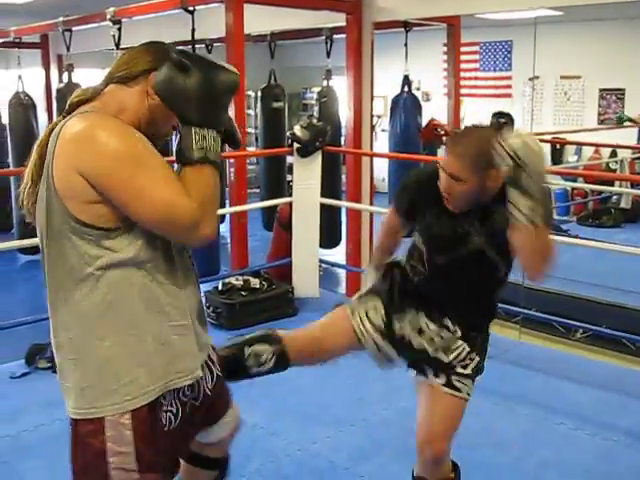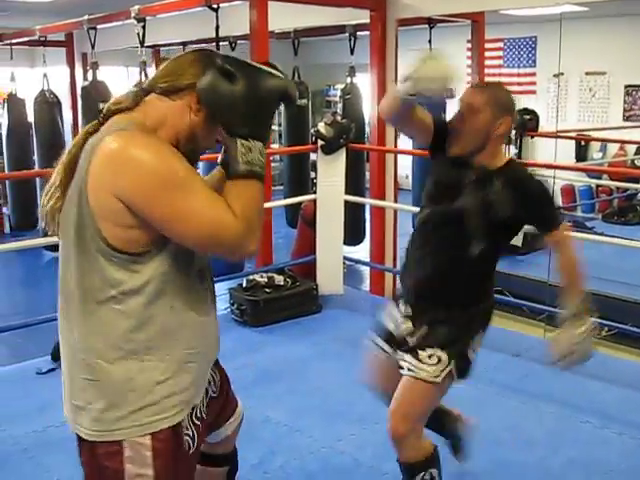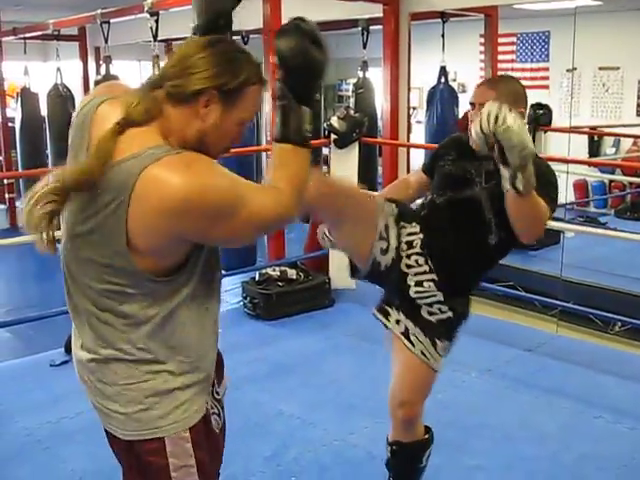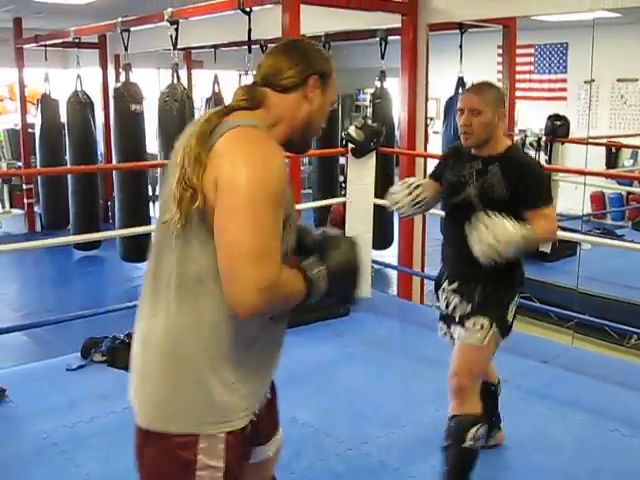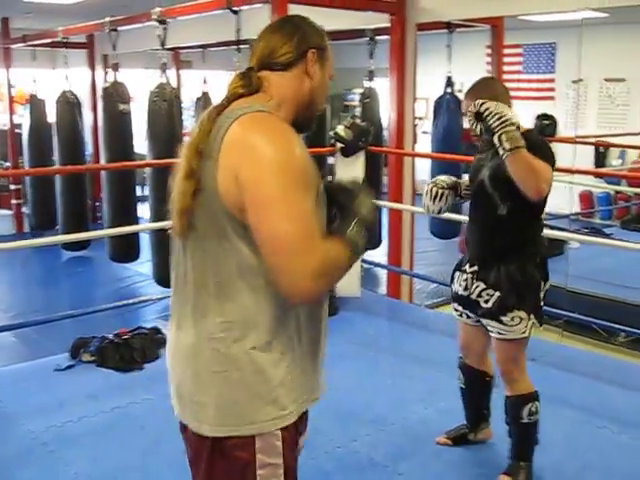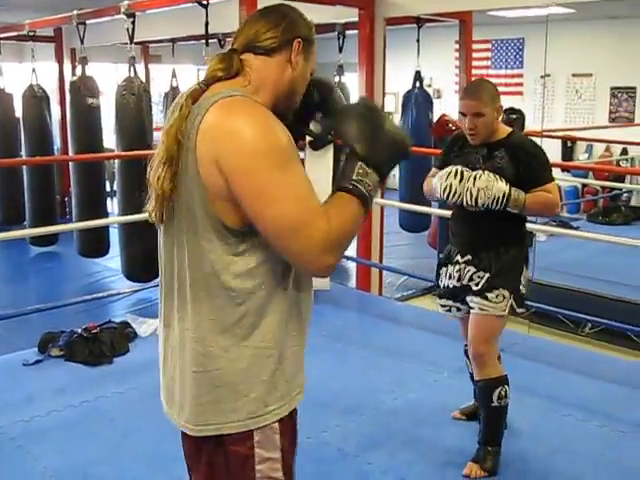
dt=0.5s
person 1, frame 1
left shoulder: (111, 139)
right shoulder: (95, 135)
left elbow: (167, 208)
right elbow: (196, 225)
left wrist: (205, 133)
right wrist: (200, 127)
right hip: (120, 370)
left knee: (217, 428)
person 1, frame 2
left shoulder: (135, 144)
right shoulder: (132, 154)
left elbow: (202, 206)
right elbow: (238, 239)
left wrist: (245, 142)
right wrist: (246, 137)
right hip: (134, 397)
left knee: (222, 431)
person 1, frame 3
left shoulder: (103, 103)
right shoulder: (178, 186)
right elbow: (281, 205)
left wrist: (212, 30)
right wrist: (296, 101)
left hip: (130, 351)
right hip: (151, 383)
person 1, frame 4
left shoulder: (213, 129)
right shoulder: (254, 152)
right elbow: (251, 293)
left wrist: (294, 242)
right wrist: (321, 270)
right hip: (196, 386)
person 1, frame 5
left shoulder: (215, 125)
right shoulder: (268, 139)
right elbow: (304, 279)
left wrist: (317, 206)
right wrist: (354, 222)
left hip: (221, 364)
right hip: (242, 382)
person 1, frame 6
left shoulder: (200, 106)
right shoulder: (245, 123)
right elbow: (318, 251)
left wrist: (290, 123)
right wrist: (364, 167)
left hip: (216, 356)
right hip: (236, 372)
person 2, frame 1
left shoulder: (521, 199)
right shoulder: (423, 184)
left elbow: (535, 267)
right elbow: (394, 221)
left wrist: (528, 191)
right wrist: (376, 272)
left hip: (459, 328)
right hip: (406, 296)
left knee: (433, 449)
right knee: (307, 345)
person 2, frame 2
left shoulder: (523, 189)
right shoulder: (449, 144)
left elbow: (562, 247)
right elbow: (391, 113)
left wrist: (578, 315)
right wrist: (410, 87)
left hip: (452, 318)
right hip: (409, 301)
left knee: (401, 428)
right knee: (383, 385)
right ankle: (449, 423)
person 2, frame 3
left shoulder: (535, 172)
right shoulder: (454, 148)
left elbow: (530, 231)
left wrist: (516, 163)
right wrist: (366, 206)
left hip: (444, 293)
right hip: (405, 243)
left knee: (405, 407)
right knee: (316, 189)
person 2, frame 4
left shoulder: (523, 169)
right shoulder: (455, 157)
left elbow: (546, 226)
right elbow: (430, 193)
left wrist: (516, 234)
right wrist: (411, 192)
left hip: (492, 287)
right hip: (453, 280)
left knee: (461, 381)
right knee: (472, 363)
right ankle: (489, 430)
person 2, frame 5
left shoulder: (532, 145)
right shoulder: (490, 141)
left elbow: (536, 191)
left wrist: (507, 137)
right wrist: (458, 188)
left hip: (514, 273)
right hip: (476, 266)
left knee: (510, 368)
right knee: (470, 351)
right ankle: (476, 424)
person 2, frame 6
left shoulder: (524, 150)
right shoulder: (457, 142)
left elbow: (551, 203)
right elbow: (428, 186)
left wrist: (505, 196)
right wrist: (442, 183)
left hip: (499, 260)
right hip: (458, 256)
left knee: (481, 349)
right knee: (471, 342)
left ankle: (490, 447)
right ankle: (485, 401)
